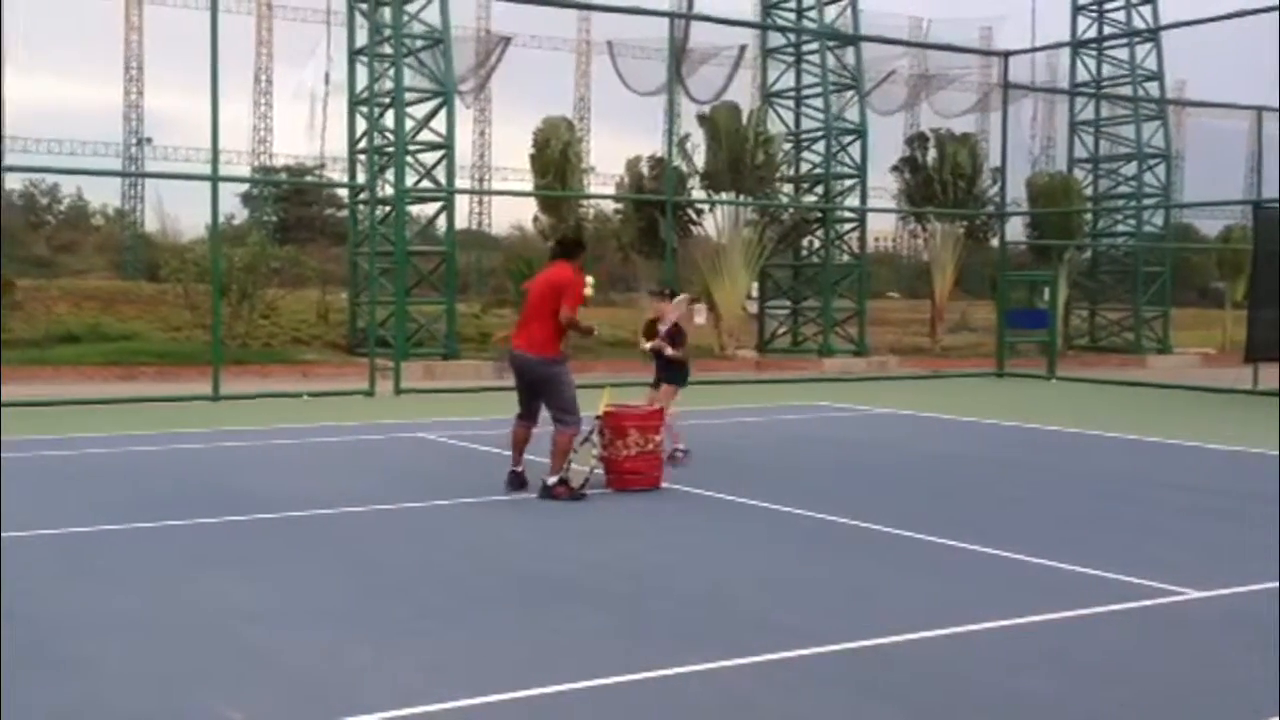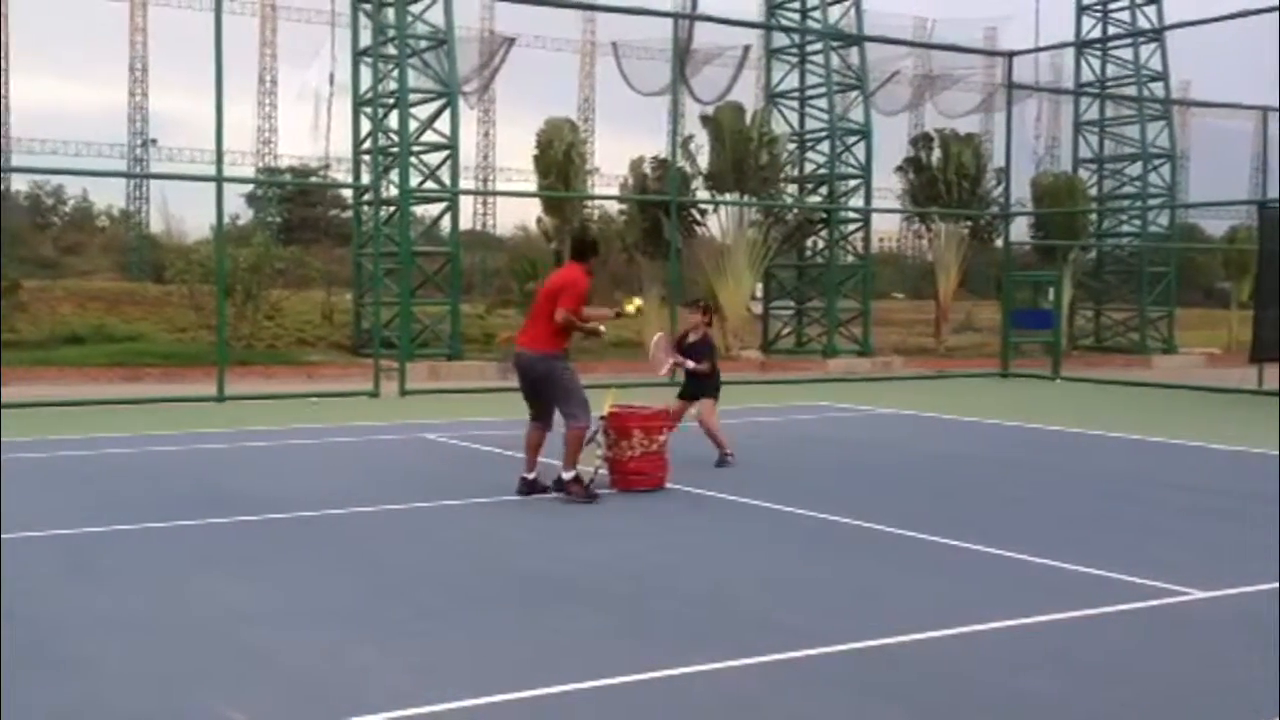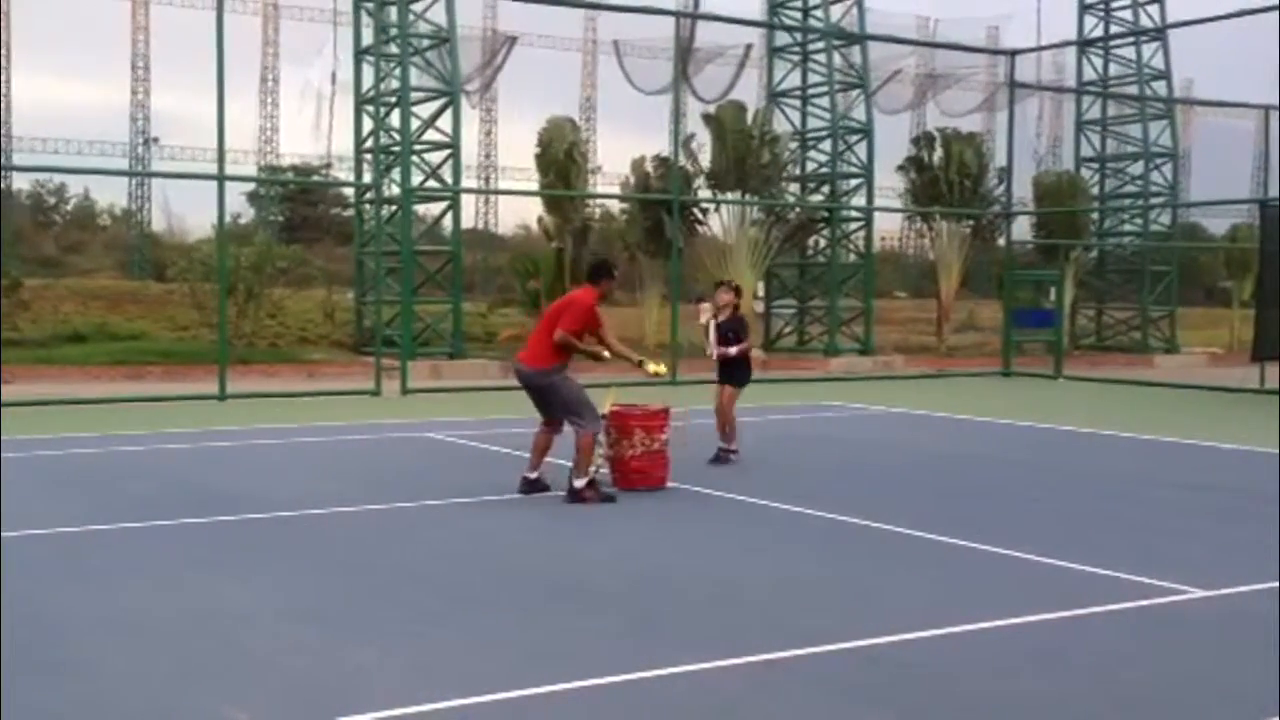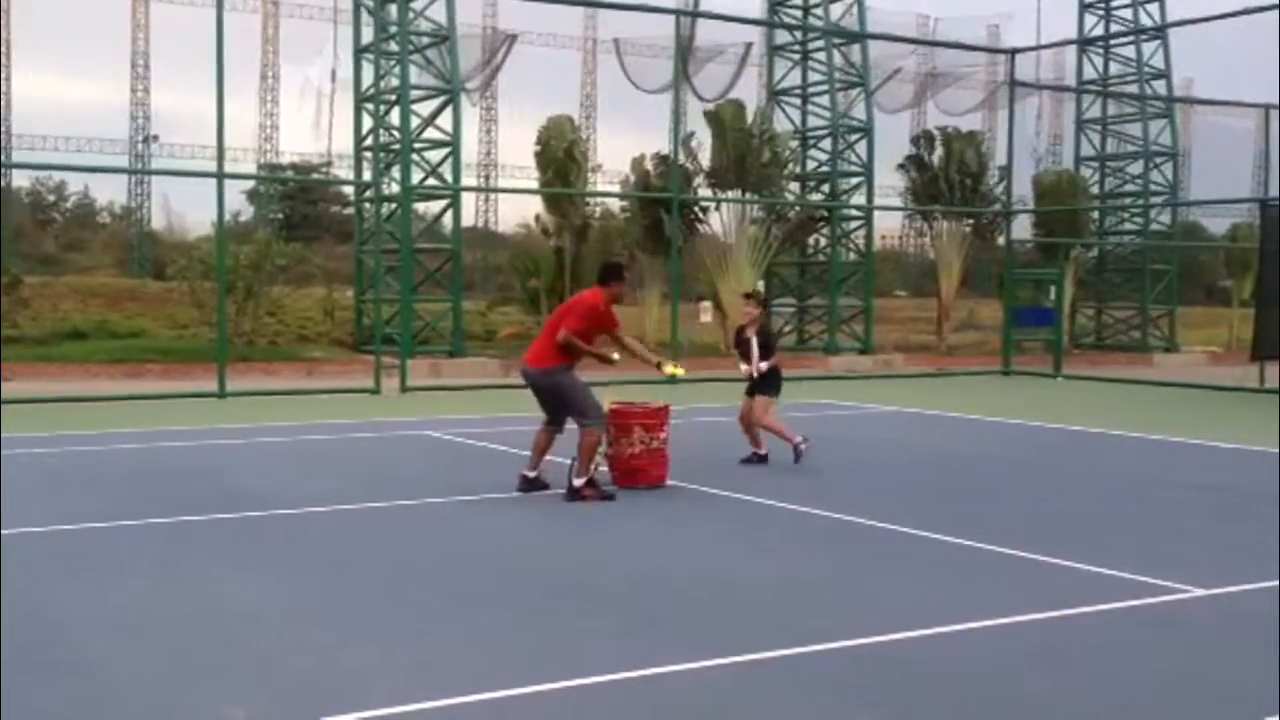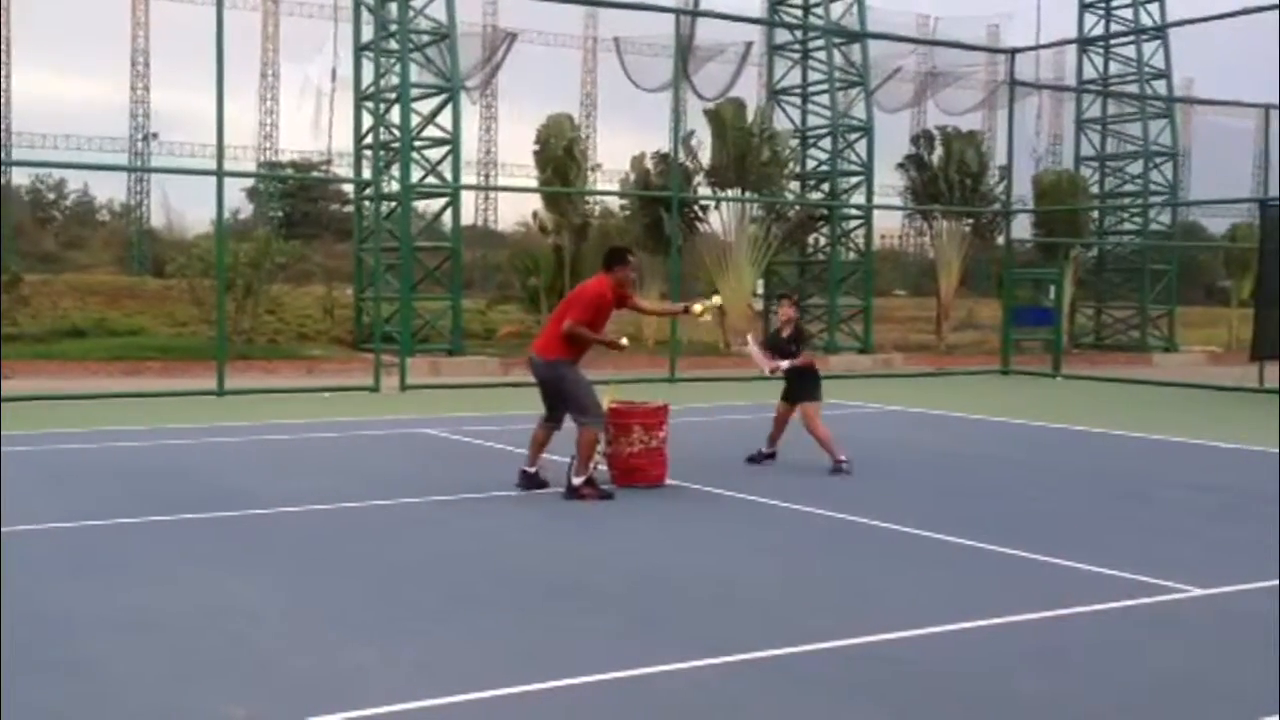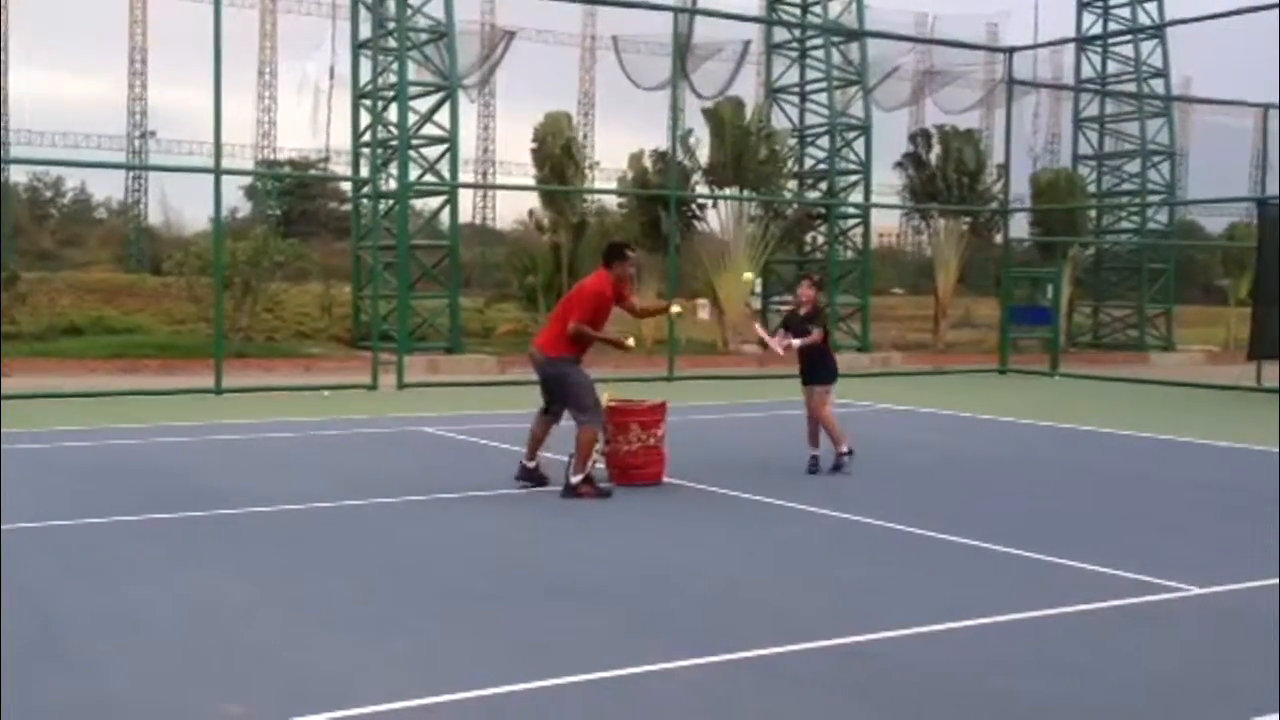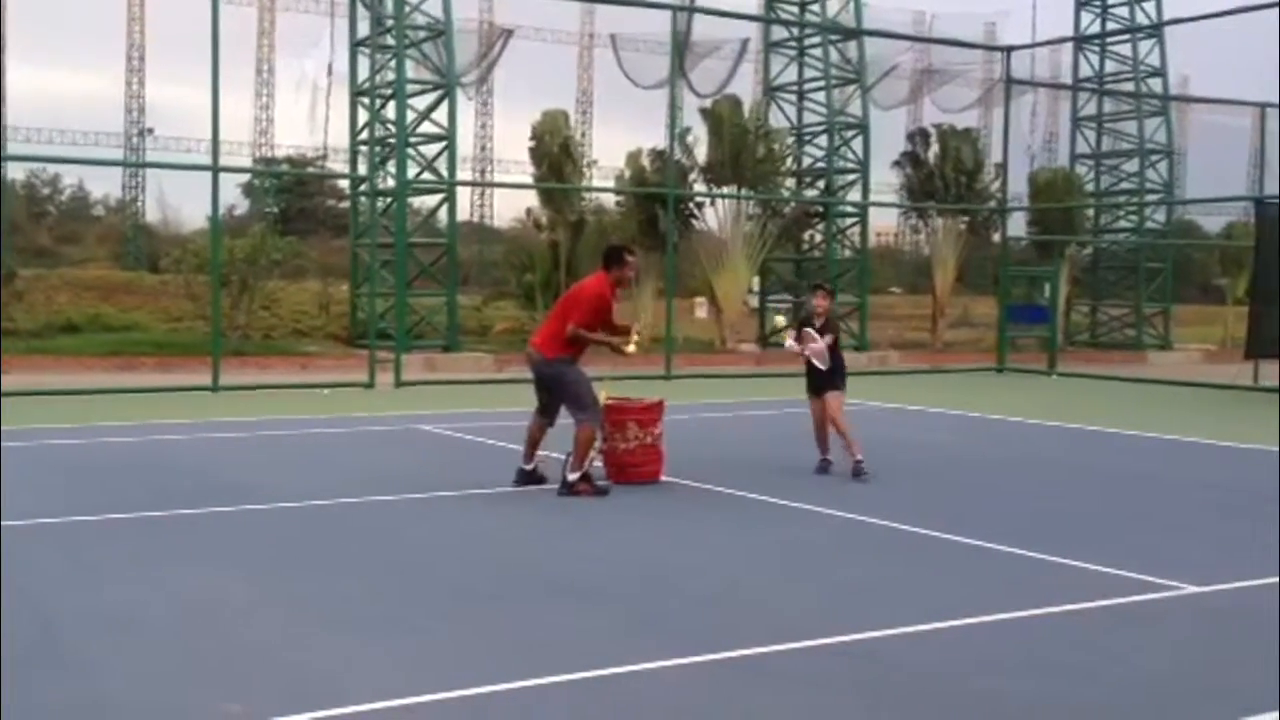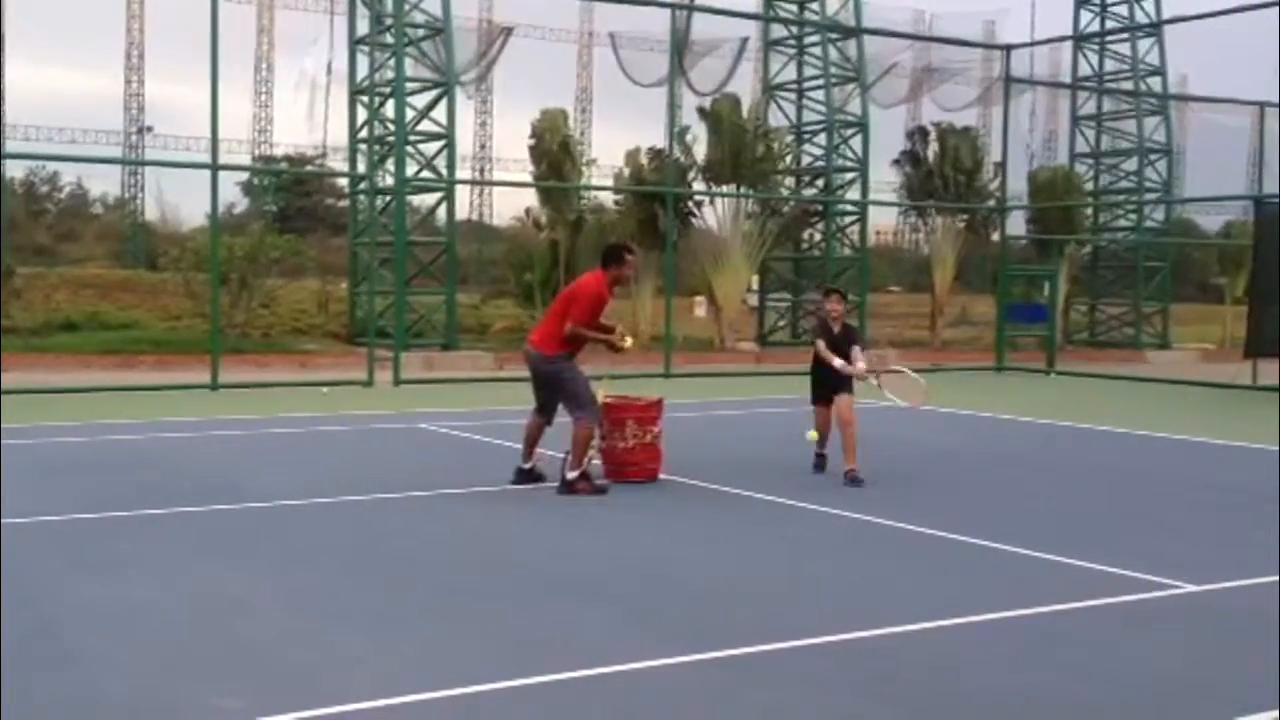
dt=0.2s
person 1, frame 1
left shoulder: (542, 275)
right shoulder: (573, 278)
right elbow: (566, 318)
right wrist: (584, 328)
left hip: (519, 352)
right hip: (545, 357)
left knee: (526, 415)
right knee: (569, 421)
left ankle: (516, 473)
right ankle: (553, 483)
person 1, frame 2
left shoulder: (562, 276)
right shoulder: (578, 280)
left elbow: (579, 312)
right elbow: (561, 319)
left wrist: (616, 312)
right wrist: (588, 329)
left hip: (524, 352)
right hip: (546, 356)
left knee: (540, 417)
right knee: (578, 415)
left ankle: (529, 478)
right ankle: (569, 479)
person 1, frame 3
left shoulder: (585, 302)
right shoulder: (583, 302)
left elbow: (609, 340)
right elbow: (560, 338)
left wrist: (640, 361)
right wrist: (589, 351)
left hip: (527, 367)
right hip: (544, 370)
left knee: (552, 421)
right knee: (588, 421)
left ankle: (531, 477)
right ankle: (580, 486)
person 1, frame 4
left shoulder: (603, 310)
right shoulder: (590, 304)
left elbow: (626, 340)
right elbow: (562, 338)
left wrist: (658, 362)
right wrist: (597, 354)
left hip: (534, 367)
right hip: (550, 369)
left knee: (555, 420)
right knee: (595, 421)
left ankle: (530, 476)
right ankle: (580, 485)
person 1, frame 5
left shoulder: (613, 291)
right shoulder: (595, 291)
left elbow: (647, 306)
right elbow: (568, 328)
left wrist: (686, 308)
right wrist: (604, 341)
left hip: (542, 357)
right hip: (556, 361)
left knee: (552, 417)
right knee: (592, 418)
left ankle: (529, 472)
right ankle: (579, 483)
person 1, frame 6
left shoulder: (611, 287)
right shoulder: (596, 288)
left elbow: (637, 309)
right elbow: (574, 329)
left wrist: (665, 307)
right wrist: (610, 339)
left hip: (543, 352)
right hip: (559, 357)
left knee: (550, 411)
right knee: (592, 417)
left ankle: (528, 467)
right ankle: (577, 481)
person 1, frame 7
left shoulder: (602, 289)
right shoulder: (595, 291)
left elbow: (605, 324)
right elbow: (572, 332)
left wrist: (624, 330)
right wrist: (608, 342)
left hip: (539, 352)
right hip: (555, 358)
left knee: (545, 412)
right knee: (589, 415)
left ankle: (527, 469)
right ankle: (574, 479)
person 1, frame 8
left shoulder: (598, 285)
right shoulder: (593, 289)
left elbow: (586, 321)
right elbow: (570, 330)
left wrist: (612, 330)
right wrist: (605, 339)
left hip: (537, 350)
right hip: (553, 356)
left knee: (544, 411)
right knee: (587, 413)
left ankle: (526, 468)
right ankle: (573, 478)
person 2, frame 1
left shoulder: (677, 330)
right shoulder: (651, 325)
left elbow: (682, 356)
right elbow: (643, 343)
left wrist: (667, 349)
right wrist: (651, 345)
left hip: (676, 371)
right hip: (662, 371)
left knee: (660, 407)
left ankle: (679, 448)
person 2, frame 2
left shoulder: (706, 342)
right shoulder: (683, 336)
left elbow: (707, 369)
right elbow: (677, 356)
left wrist: (686, 363)
right wrist: (676, 360)
left hip: (708, 384)
right hip: (691, 383)
left knee: (703, 418)
right knee: (672, 417)
left ankle: (726, 452)
person 2, frame 3
left shoulder: (738, 319)
right shoulder: (715, 320)
left elbow: (748, 344)
left wrist: (730, 351)
right wrist: (715, 351)
left hip: (739, 368)
right hip: (724, 368)
left knee: (726, 408)
right knee: (719, 409)
left ankle: (731, 448)
right ankle: (724, 447)
person 2, frame 4
left shoulder: (765, 333)
right shoulder: (740, 332)
left elbow: (776, 359)
right elbow: (741, 356)
left wrist: (763, 366)
right wrist: (744, 367)
left hip: (769, 379)
right hip: (756, 380)
left knee: (759, 419)
right knee: (744, 417)
left ankle: (797, 441)
right ankle: (760, 452)
person 2, frame 5
left shoulder: (801, 333)
right shoulder: (775, 335)
left elbow: (807, 359)
right elbow: (769, 356)
left wrist: (784, 364)
right wrist: (773, 366)
left hip: (808, 382)
right hip: (792, 382)
left knee: (812, 423)
right knee: (779, 420)
left ankle: (840, 459)
right ankle: (768, 450)
person 2, frame 6
left shoulder: (818, 313)
right shoulder: (791, 314)
left elbow: (817, 337)
right elbow: (780, 336)
left wrist: (795, 343)
right wrist: (779, 341)
left hip: (824, 365)
right hip: (807, 366)
left knee: (821, 411)
right knee: (811, 412)
left ankle: (843, 450)
right ankle: (815, 454)
person 2, frame 7
left shoulder: (831, 323)
right shoulder: (803, 321)
left elbow: (826, 342)
right wrist: (793, 346)
left hip: (834, 374)
right hip: (814, 375)
left knee: (834, 416)
right knee: (819, 420)
left ankle: (857, 458)
right ankle: (825, 458)
person 2, frame 8
left shoulder: (851, 331)
right shoulder: (820, 326)
left elbow: (857, 353)
right elbow: (822, 351)
left wrist: (860, 366)
right wrist: (839, 364)
left hip: (842, 381)
right hip: (820, 381)
left knee: (846, 419)
right knee: (823, 426)
left ankle: (850, 469)
right ankle: (820, 452)
